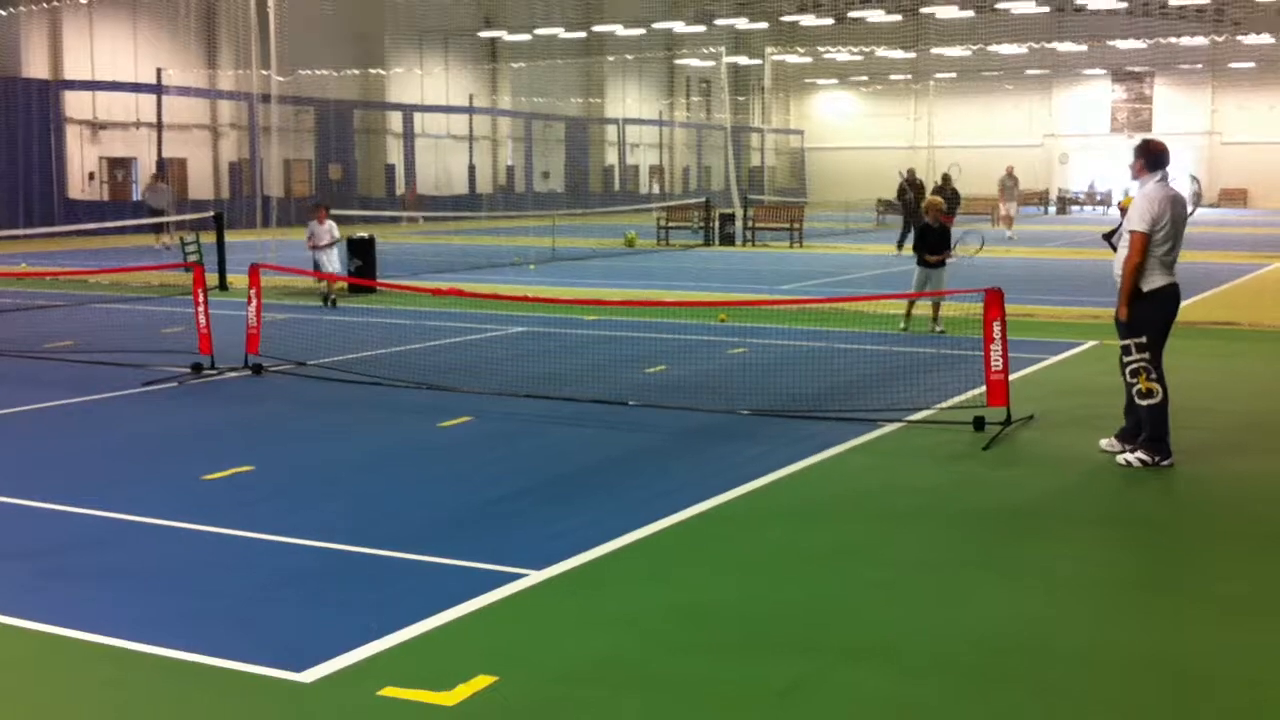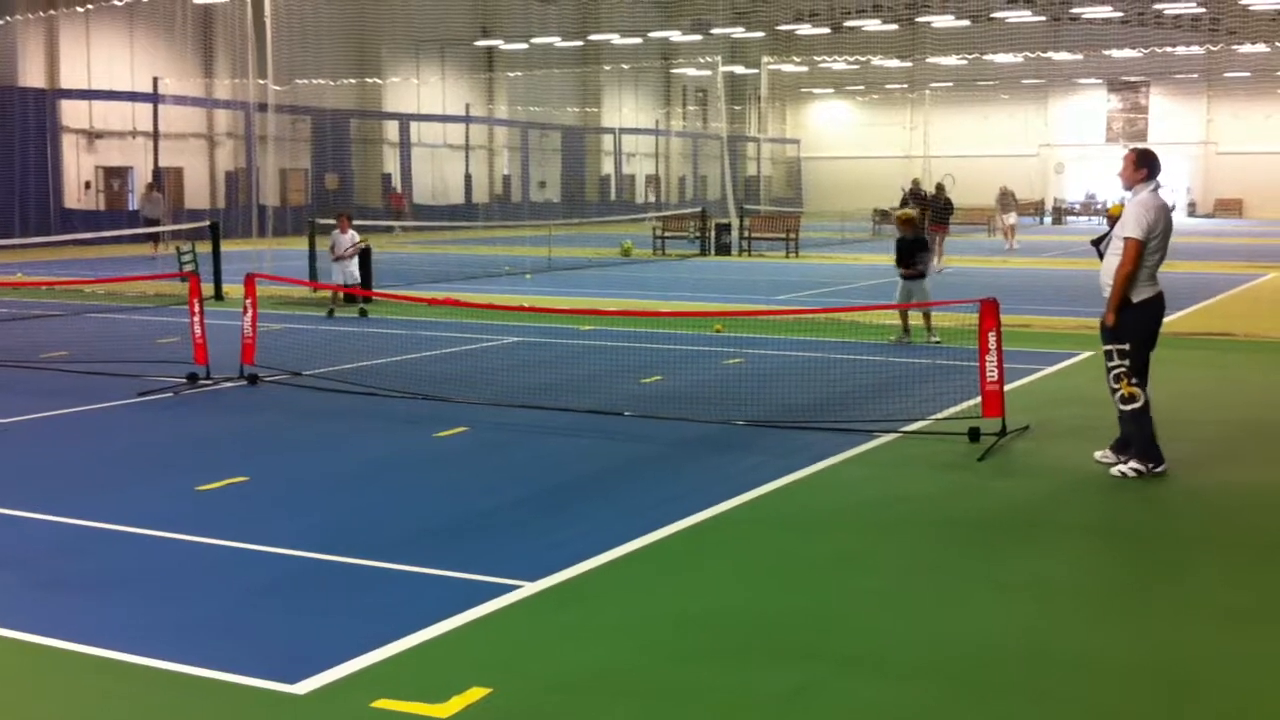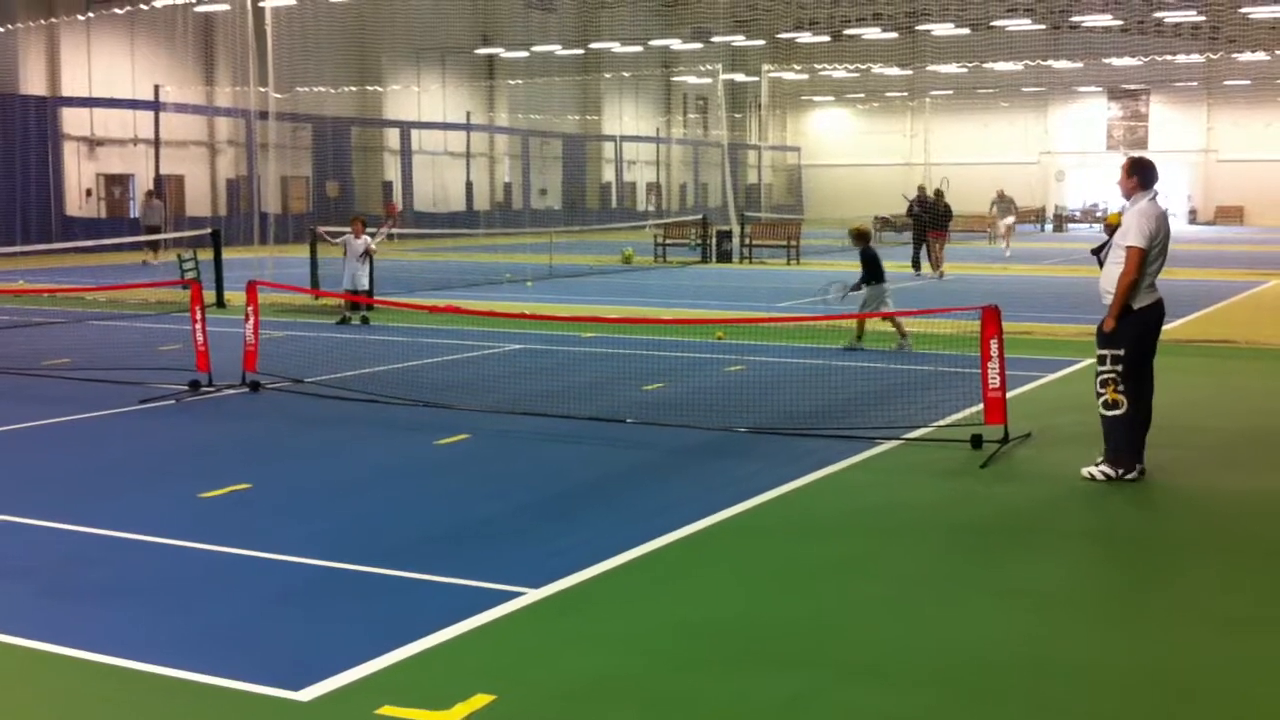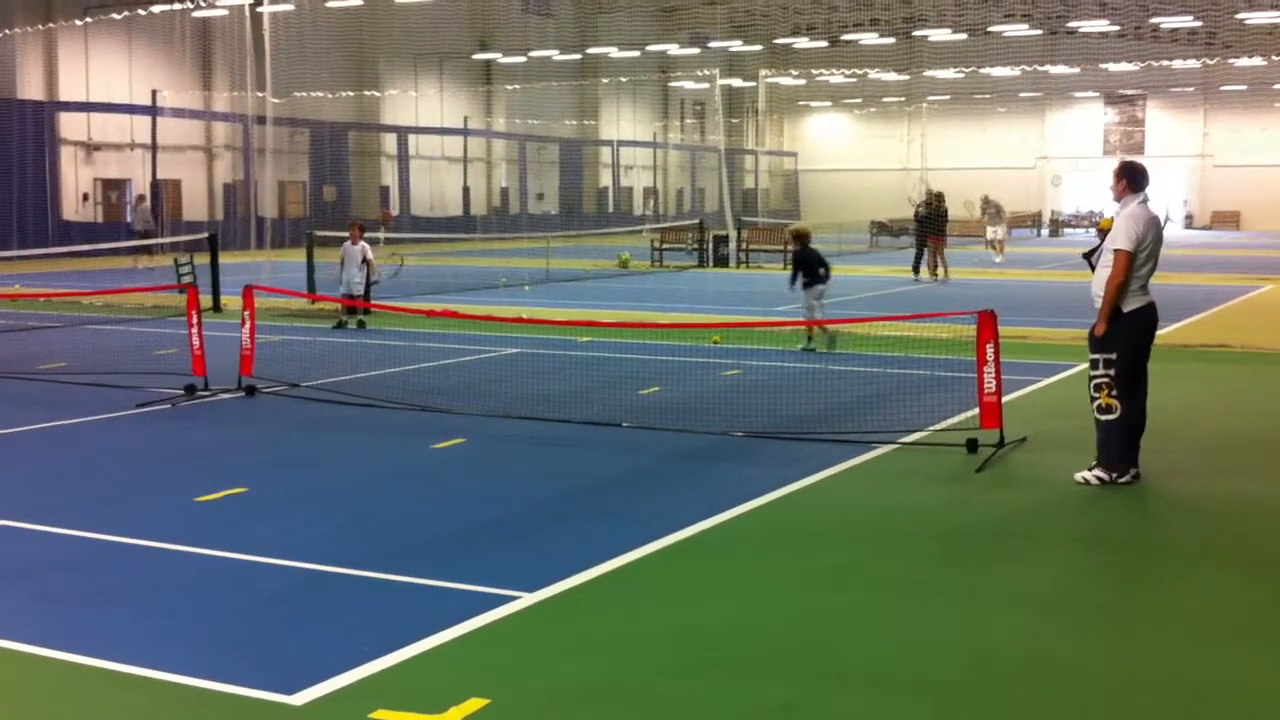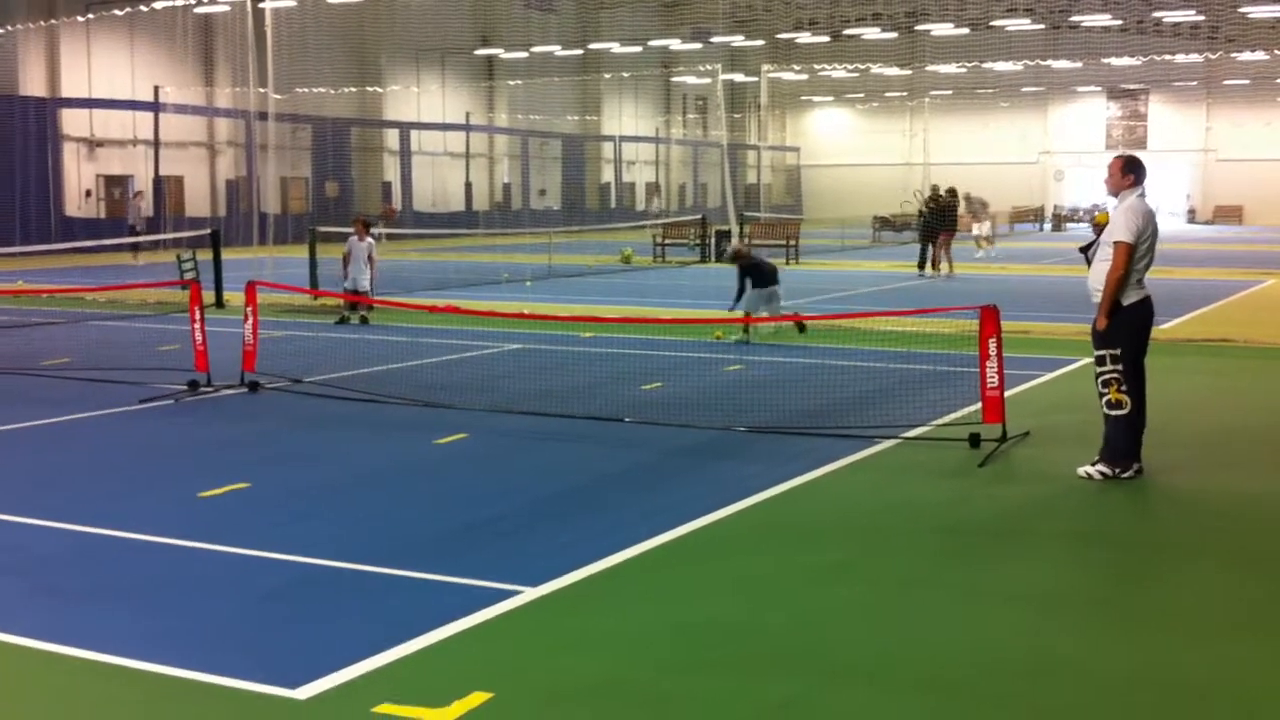
dt=0.4s
person 1, frame 1
left shoulder: (1146, 198)
right shoulder: (1175, 198)
left elbow: (1135, 258)
left wrist: (1123, 302)
right wrist: (1130, 224)
left hip: (1146, 295)
right hip: (1163, 290)
left knee: (1143, 371)
right knee: (1137, 367)
left ankle: (1156, 448)
right ankle: (1132, 434)
person 1, frame 2
left shoulder: (1140, 206)
right shoulder: (1158, 205)
left elbow: (1128, 265)
left wrist: (1111, 309)
right wrist: (1118, 228)
left hip: (1131, 304)
right hip: (1145, 301)
left knee: (1124, 380)
right knee: (1130, 378)
left ankle: (1147, 456)
right ankle: (1127, 446)
person 1, frame 3
left shoulder: (1140, 215)
right shoulder: (1153, 212)
left elbow: (1130, 273)
left wrist: (1112, 316)
right wrist: (1116, 235)
left hip: (1130, 312)
right hip: (1146, 308)
left knee: (1111, 387)
right knee: (1135, 386)
left ankle: (1120, 461)
right ankle: (1128, 458)
person 1, frame 4
left shoulder: (1129, 218)
right shoulder: (1149, 217)
left elbow: (1119, 276)
left wrist: (1102, 320)
right wrist: (1108, 240)
left hip: (1122, 316)
right hip: (1141, 311)
left knee: (1107, 391)
right knee: (1130, 391)
left ankle: (1113, 465)
right ankle: (1125, 462)
person 1, frame 5
left shoulder: (1127, 211)
right shoulder: (1141, 210)
left elbow: (1119, 268)
left wrist: (1103, 313)
right wrist: (1103, 234)
left hip: (1121, 309)
right hip: (1135, 306)
left knee: (1114, 386)
right knee: (1129, 385)
left ankle: (1117, 460)
right ankle: (1128, 456)
